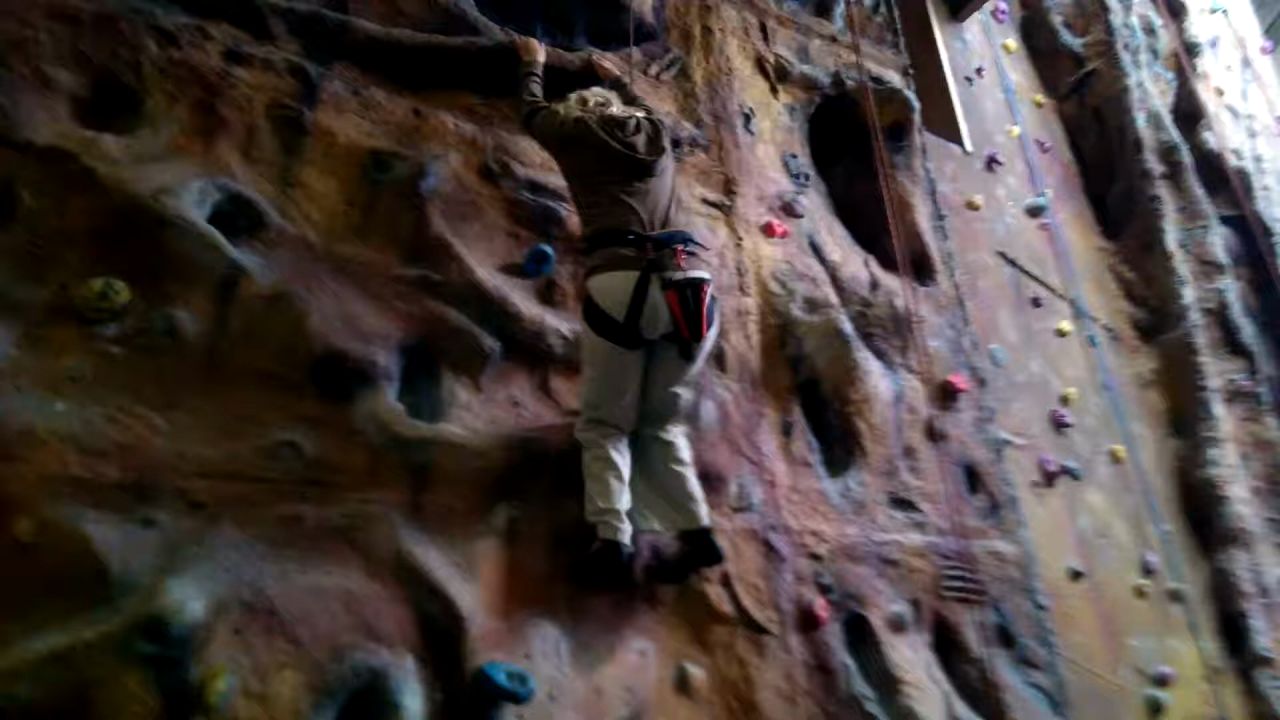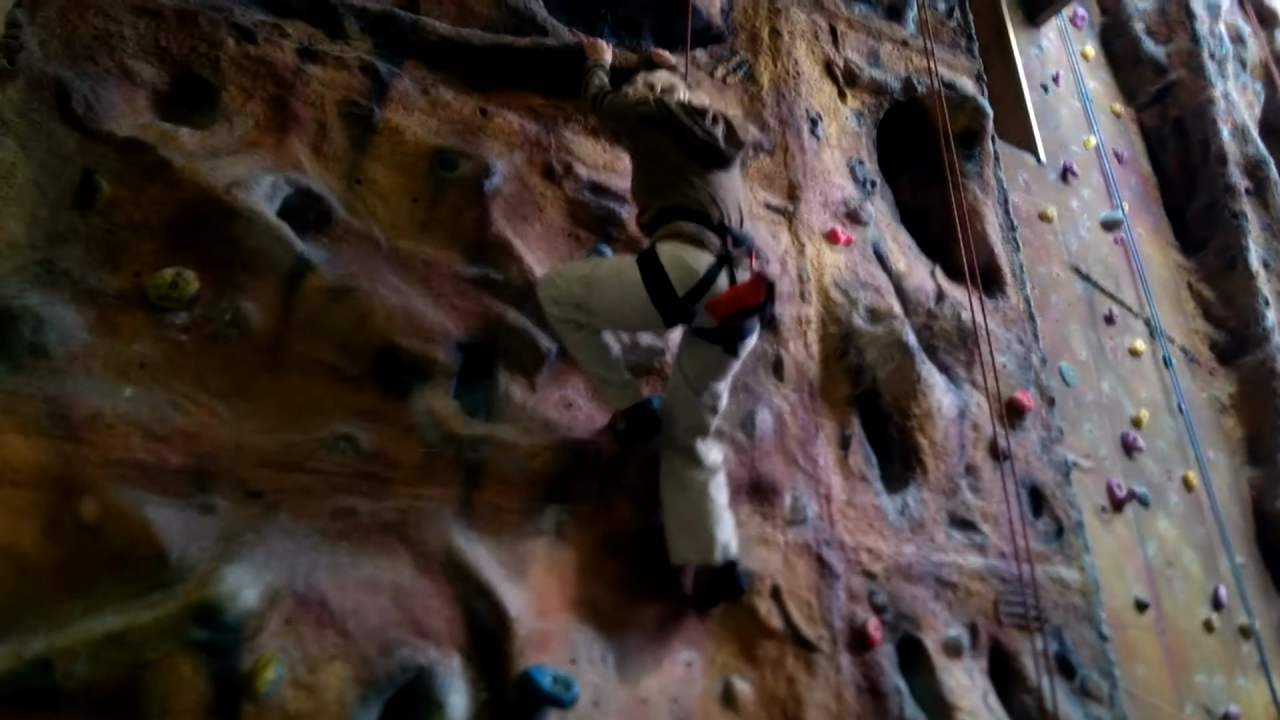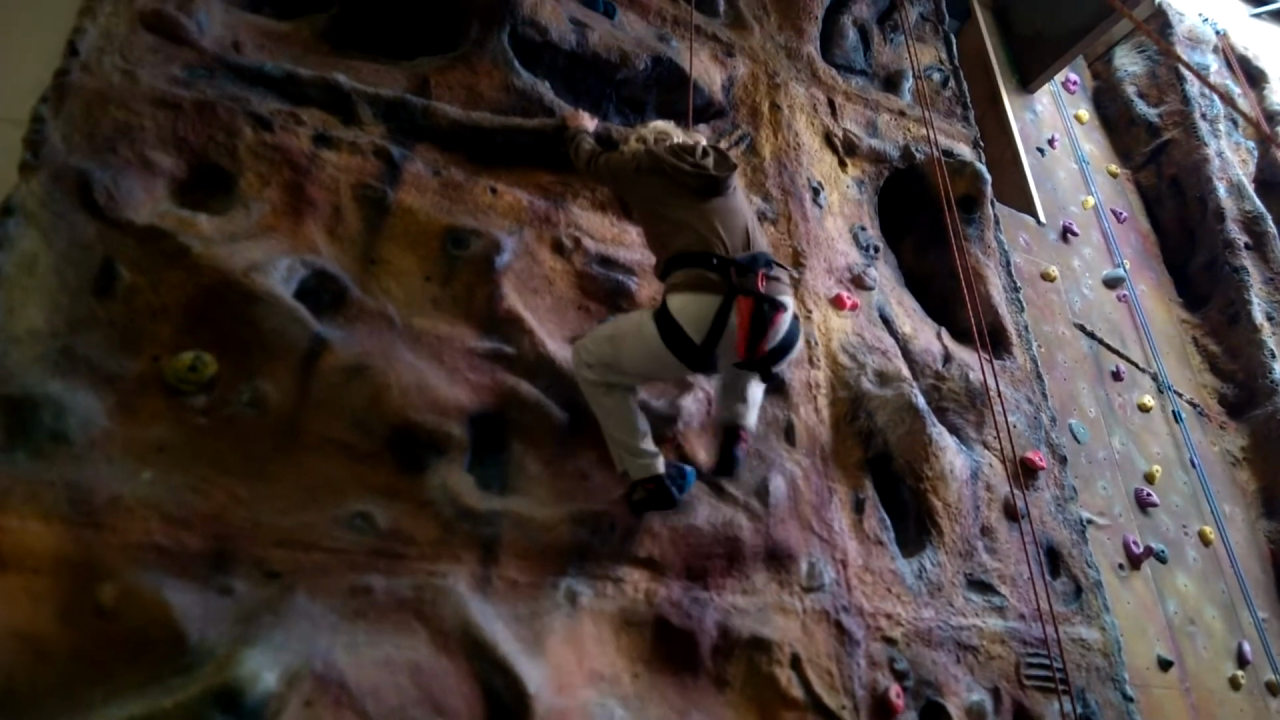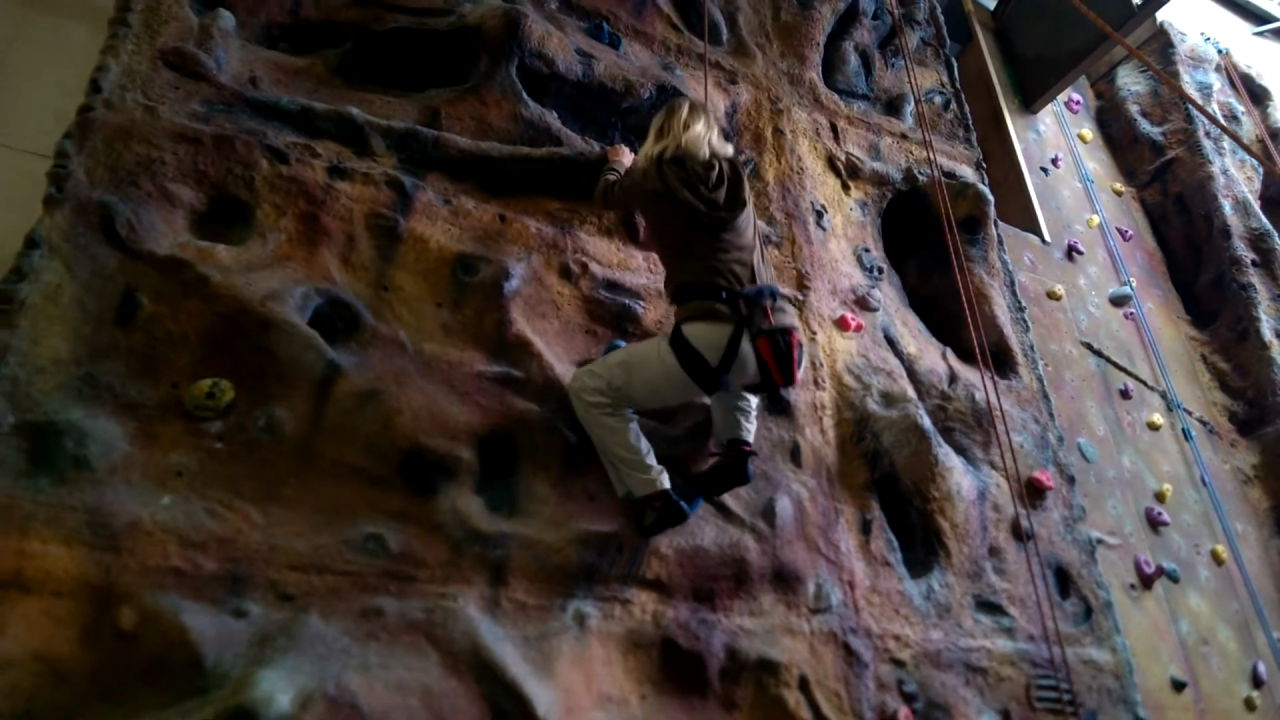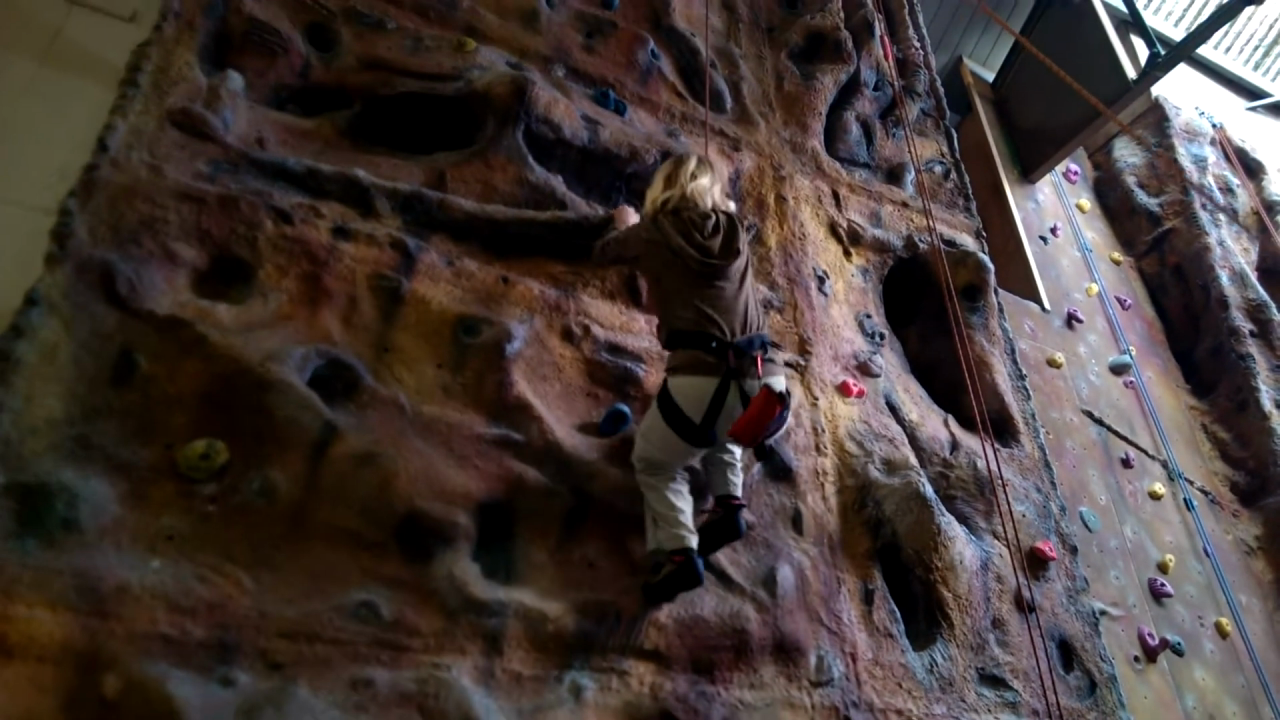
dt=1s
person 1, frame 1
left shoulder: (574, 134)
right shoulder: (657, 137)
left elbow: (533, 111)
left wrist: (533, 63)
right wrist: (614, 80)
left hip: (621, 283)
right hip: (689, 286)
left knee: (604, 425)
right knee: (660, 421)
left ankle: (612, 538)
right ankle: (695, 532)
person 1, frame 2
left shoulder: (650, 113)
right shoulder: (722, 134)
left elbow: (599, 97)
left wrist: (599, 59)
right wrist: (676, 73)
left hip: (684, 265)
right hip: (739, 292)
left knee: (557, 290)
right knee: (689, 436)
left ankle: (630, 406)
right ankle: (719, 562)
person 1, frame 3
left shoulder: (639, 164)
right shoulder: (722, 167)
left elbow: (588, 158)
left wrist: (579, 129)
left hip: (701, 311)
right hip: (774, 317)
left knee: (589, 358)
left ankle: (649, 477)
right ankle: (734, 435)
person 1, frame 4
left shoulder: (651, 181)
right shoulder: (734, 178)
left elbow: (606, 194)
left wrist: (619, 165)
left hip: (713, 339)
left knee: (590, 389)
left ankle: (656, 496)
right ankle: (737, 450)
person 1, frame 5
left shoulder: (652, 232)
right shoulder: (732, 230)
left elbow: (605, 251)
left wrist: (625, 225)
left hip: (701, 383)
right hip: (767, 390)
left knee: (654, 464)
left ankle: (678, 553)
right ankle: (727, 505)
